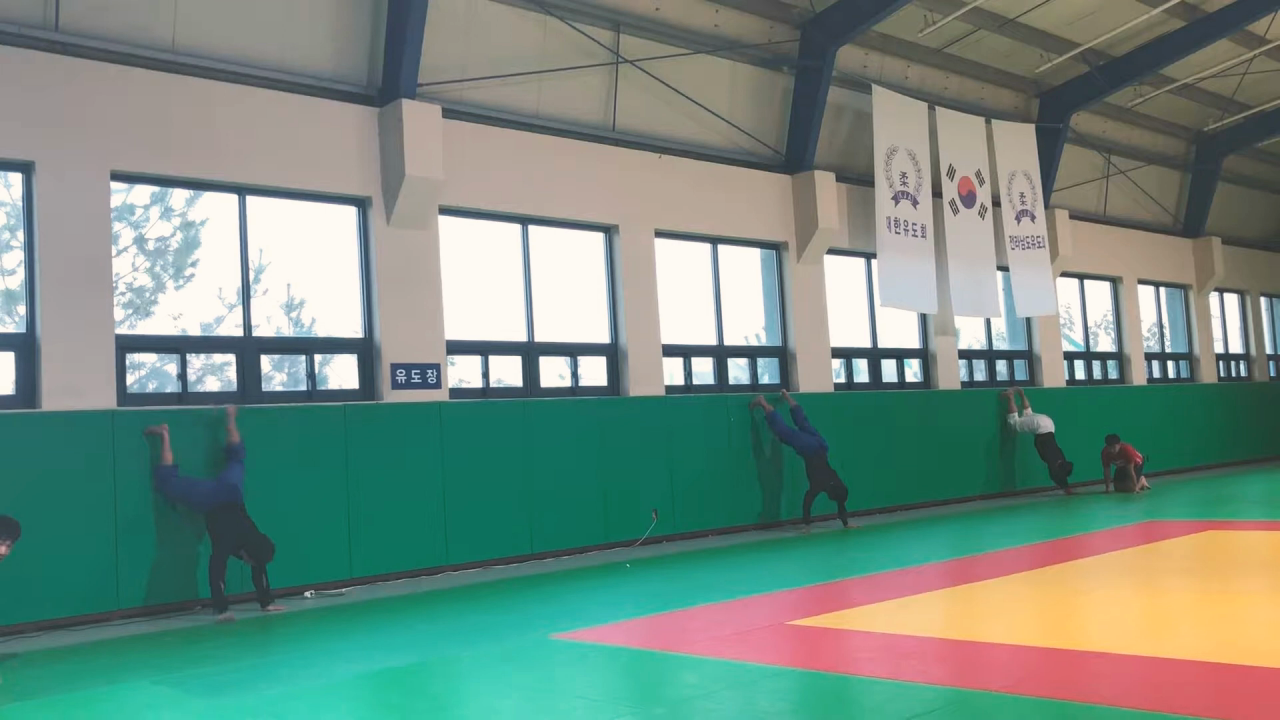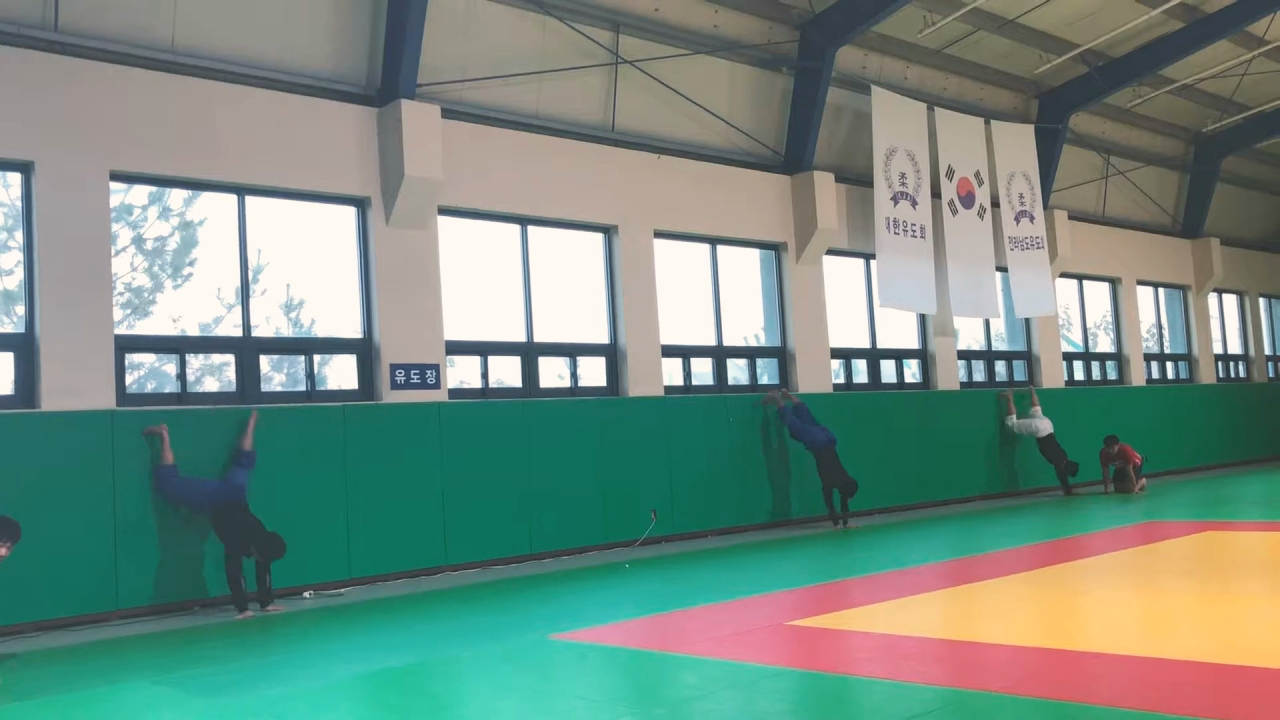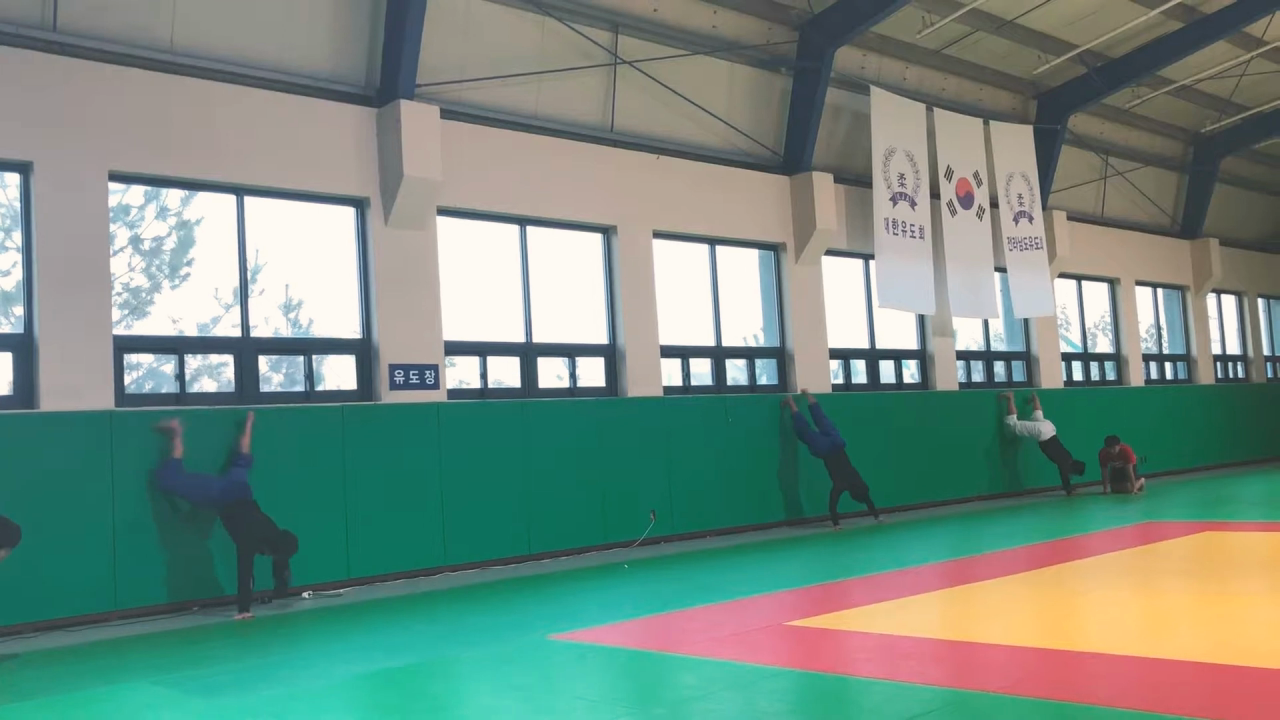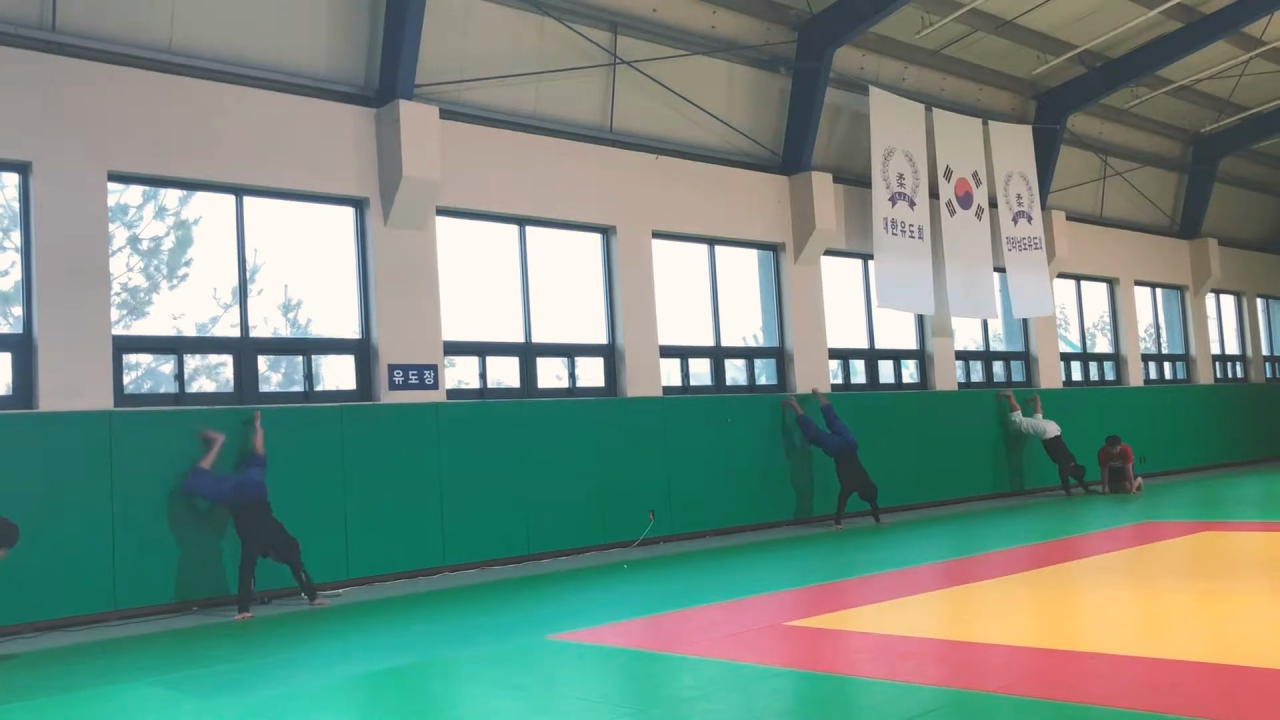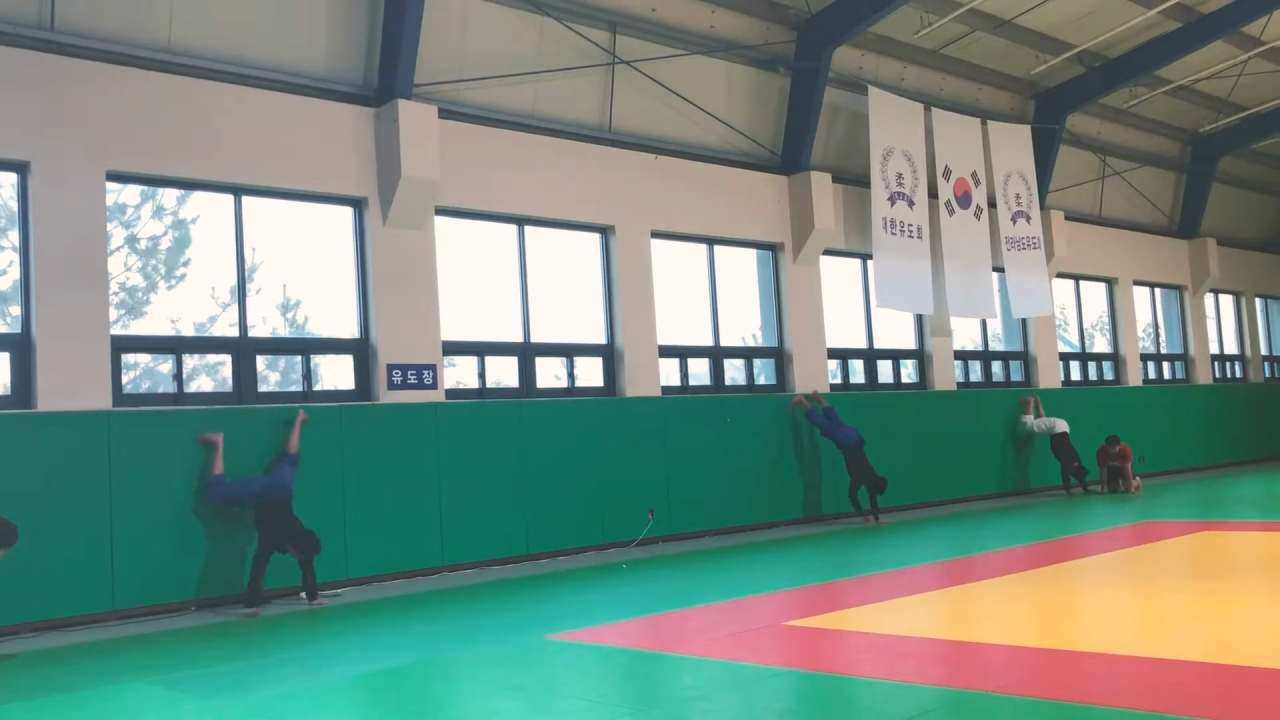
dt=0.2s
person 1, frame 1
left shoulder: (256, 543)
right shoulder: (226, 543)
left elbow: (260, 573)
right elbow: (216, 576)
left wrist: (267, 603)
right wrist: (222, 609)
left hip: (231, 495)
right hip: (212, 500)
left knee: (235, 458)
right knee: (168, 482)
left ankle: (230, 422)
right ankle: (165, 436)
person 1, frame 2
left shoulder: (263, 539)
right shoulder: (238, 542)
left elbow: (263, 571)
right elbow: (234, 574)
left wrist: (267, 602)
right wrist: (243, 608)
left hip: (234, 495)
right hip: (214, 500)
left knee: (244, 462)
right knee: (168, 482)
left ankle: (251, 424)
right ankle: (165, 436)
person 1, frame 3
left shoulder: (275, 535)
right shoulder: (250, 540)
left elbow: (282, 565)
right elbow: (245, 573)
left wrist: (282, 592)
right wrist: (244, 609)
left hip: (239, 491)
right hip: (223, 496)
left knee: (241, 463)
right knee: (171, 479)
left ankle: (248, 425)
right ankle: (176, 433)
person 1, frame 4
left shoulder: (285, 540)
right shoulder: (256, 543)
left elbow: (298, 568)
right elbow: (246, 573)
left wrist: (312, 596)
right wrist: (243, 609)
left hip: (254, 490)
right hip: (237, 494)
left knee: (256, 463)
right knee: (194, 483)
left ankle: (257, 425)
right ankle: (217, 442)
person 1, frame 5
left shoulder: (302, 539)
right shoulder: (271, 539)
left elbow: (308, 567)
right elbow: (258, 569)
left wrist: (313, 597)
right wrist: (252, 603)
left hip: (281, 489)
right hip: (261, 493)
left knee: (288, 460)
right knee: (215, 494)
left ankle: (298, 422)
right ankle: (218, 444)
